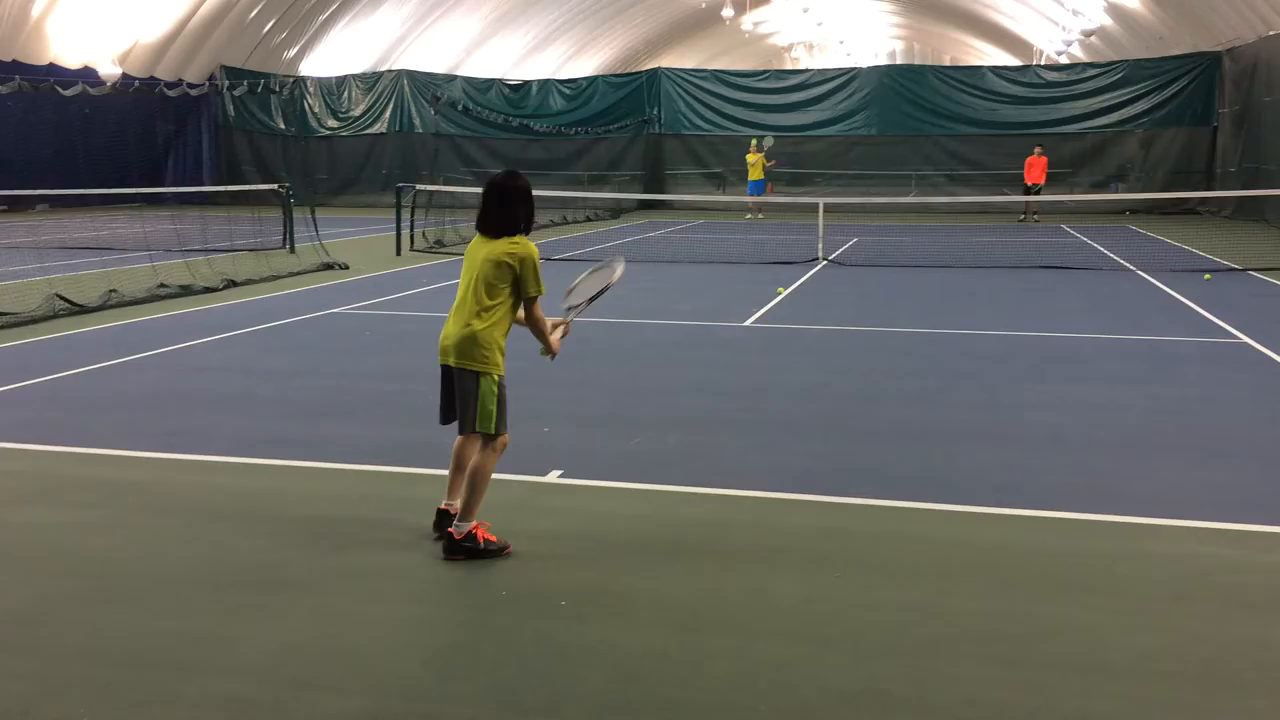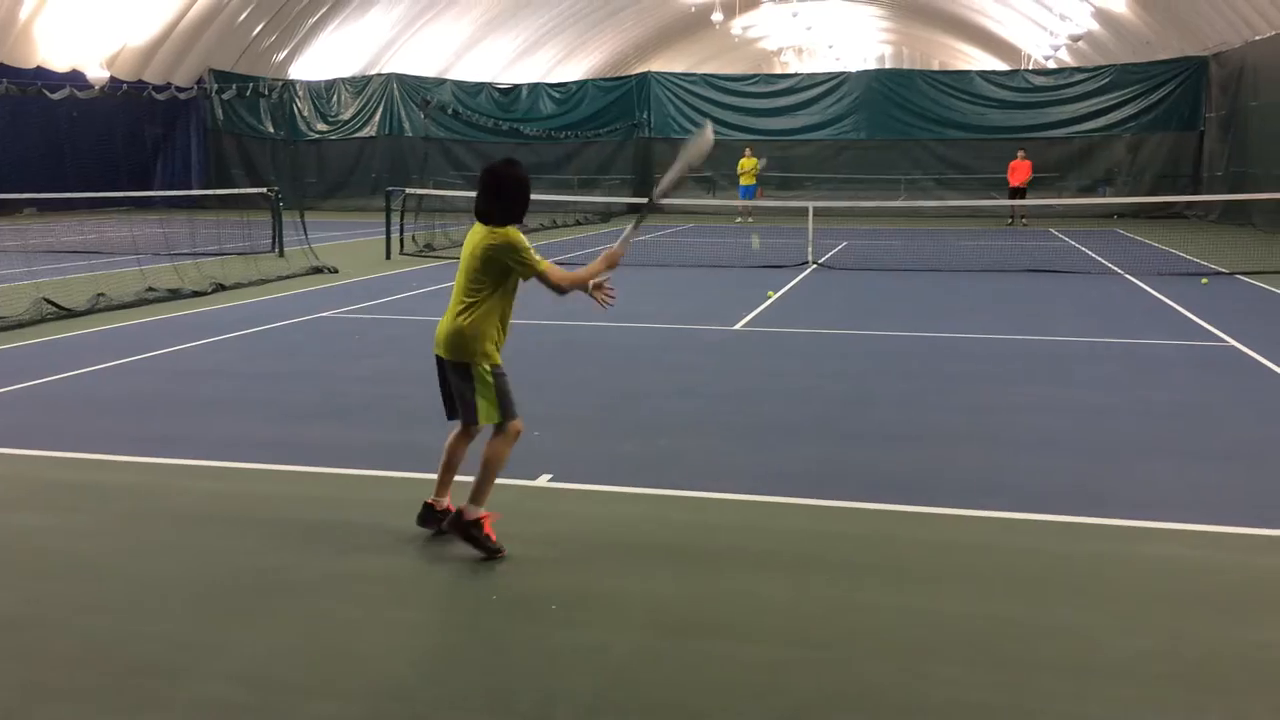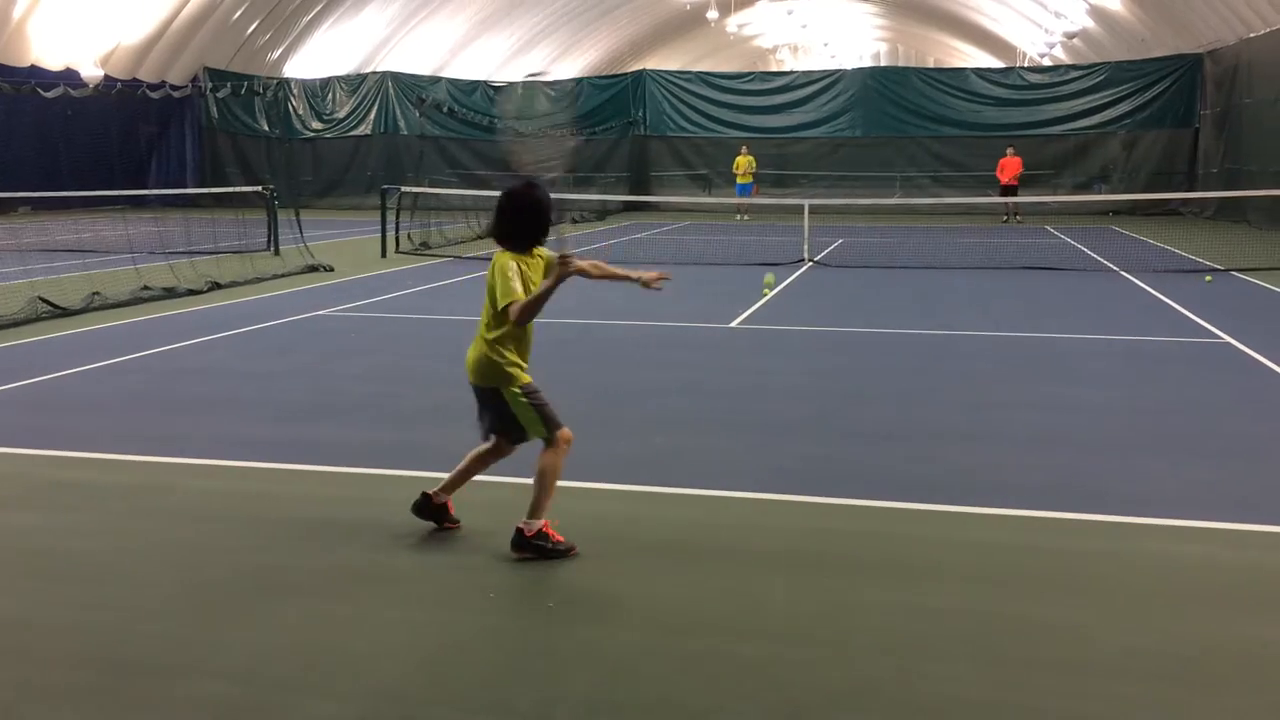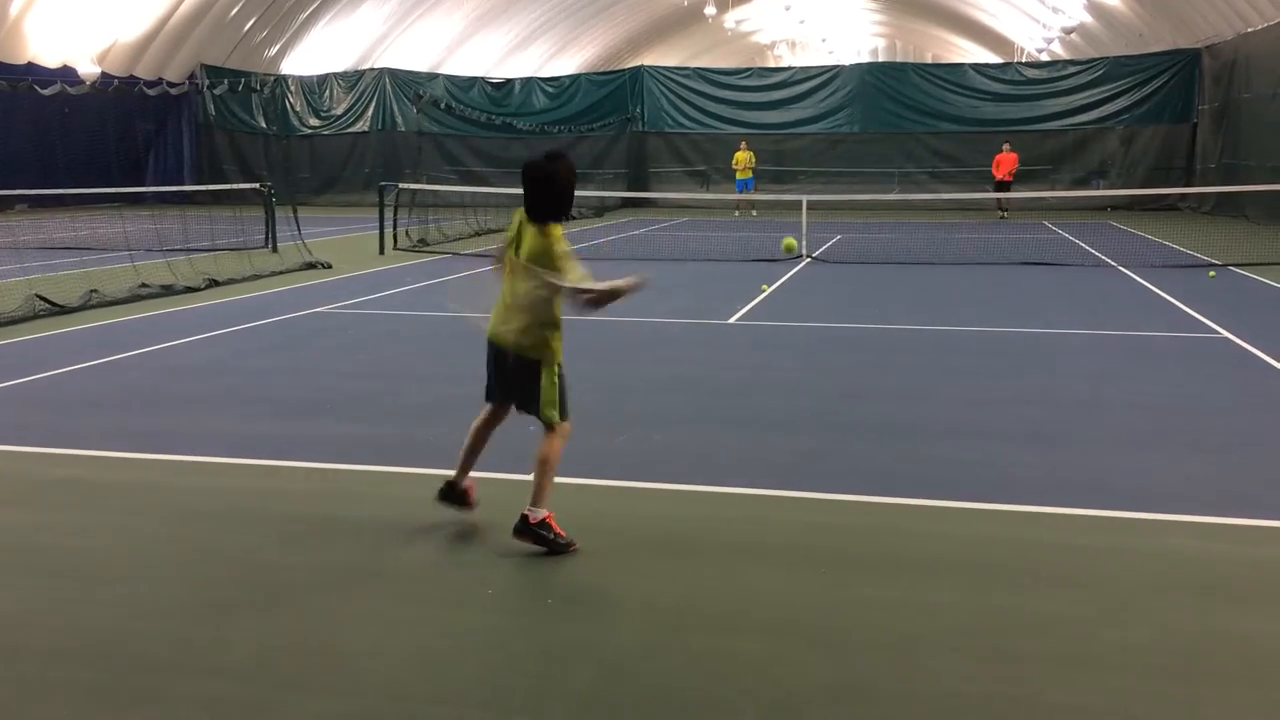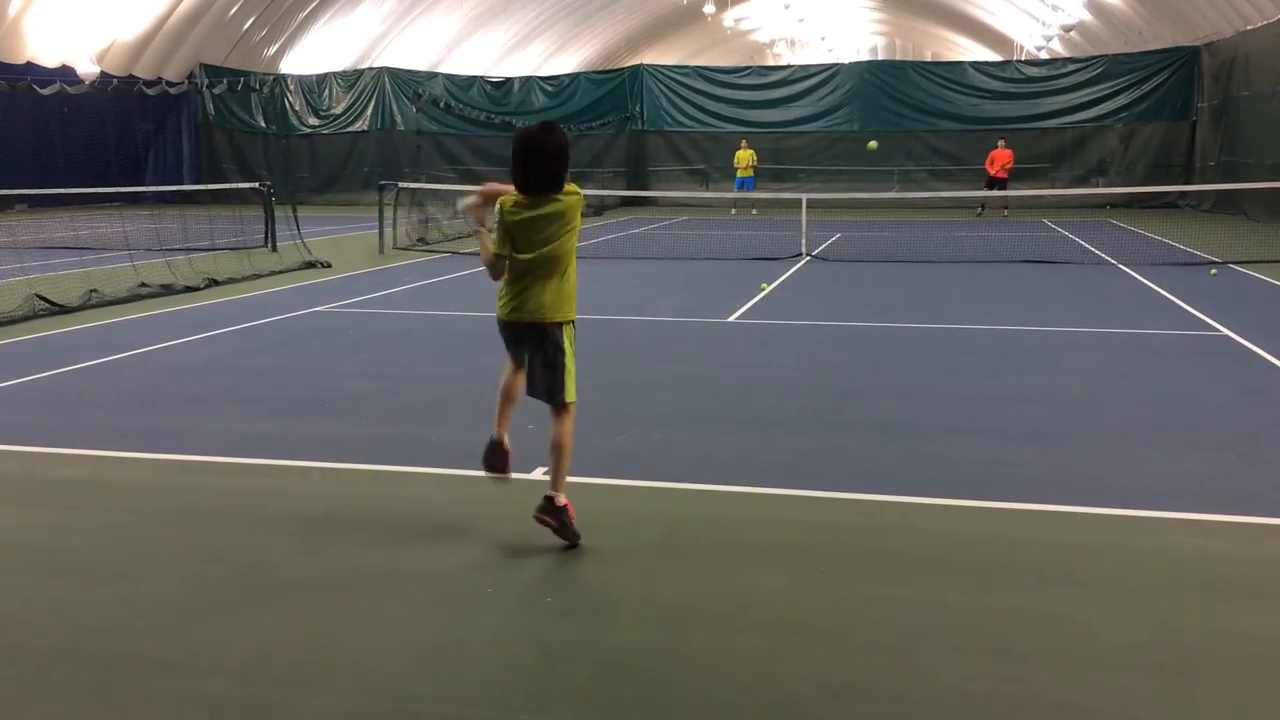
dt=0.3s
person 1, frame 1
left shoulder: (478, 244)
right shoulder: (524, 251)
right elbow: (534, 314)
left wrist: (536, 322)
right wrist: (550, 341)
left hip: (452, 345)
right hip: (478, 353)
left knee: (470, 432)
right knee: (494, 439)
left ankle: (449, 508)
right ankle: (462, 533)
person 1, frame 2
left shoulder: (482, 231)
right shoulder: (506, 239)
left elbow: (540, 268)
right elbow: (558, 284)
left wrist: (586, 283)
right wrist: (602, 264)
left hip: (451, 341)
right hip: (472, 346)
left knee: (469, 425)
right knee: (508, 428)
left ankle: (437, 506)
right ankle: (472, 516)
person 1, frame 3
left shoulder: (537, 256)
right shoulder: (507, 263)
left elbow: (590, 268)
right elbow: (519, 318)
left wrist: (635, 277)
right wrist: (554, 282)
left hip: (495, 368)
right hip: (499, 370)
left knee: (501, 444)
right knee: (558, 438)
left ankle: (435, 498)
right ankle: (532, 529)
person 1, frame 4
left shoulder: (521, 221)
right shoulder: (550, 242)
left elbow: (503, 262)
right elbow: (579, 294)
right wrist: (602, 294)
left hip: (503, 332)
right hip: (532, 342)
left knee: (495, 409)
right knee: (555, 428)
left ankle: (458, 483)
right ankle: (535, 518)
person 1, frame 5
left shoulder: (507, 206)
right shoulder: (572, 200)
left elbow: (496, 271)
left wrist: (485, 237)
right wrist: (499, 192)
left hip: (514, 313)
right hip: (552, 318)
left knee: (516, 366)
right knee: (562, 409)
left ankle: (498, 440)
right ankle: (556, 500)
